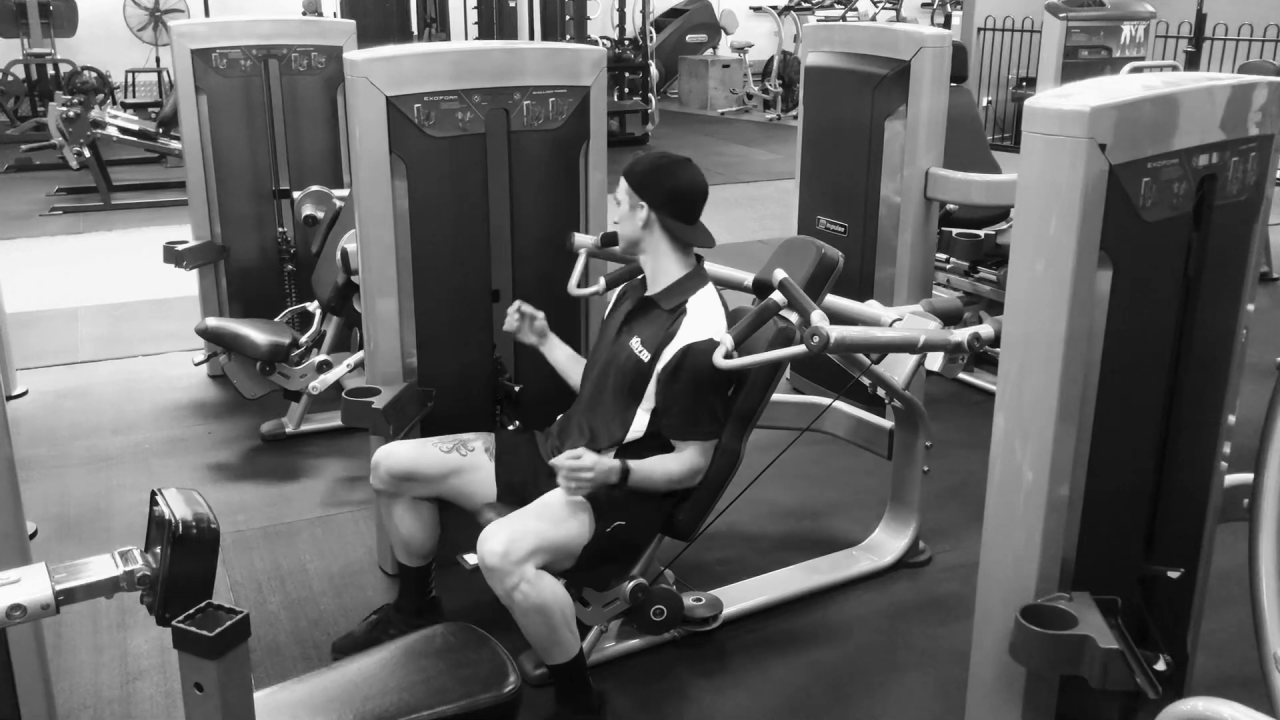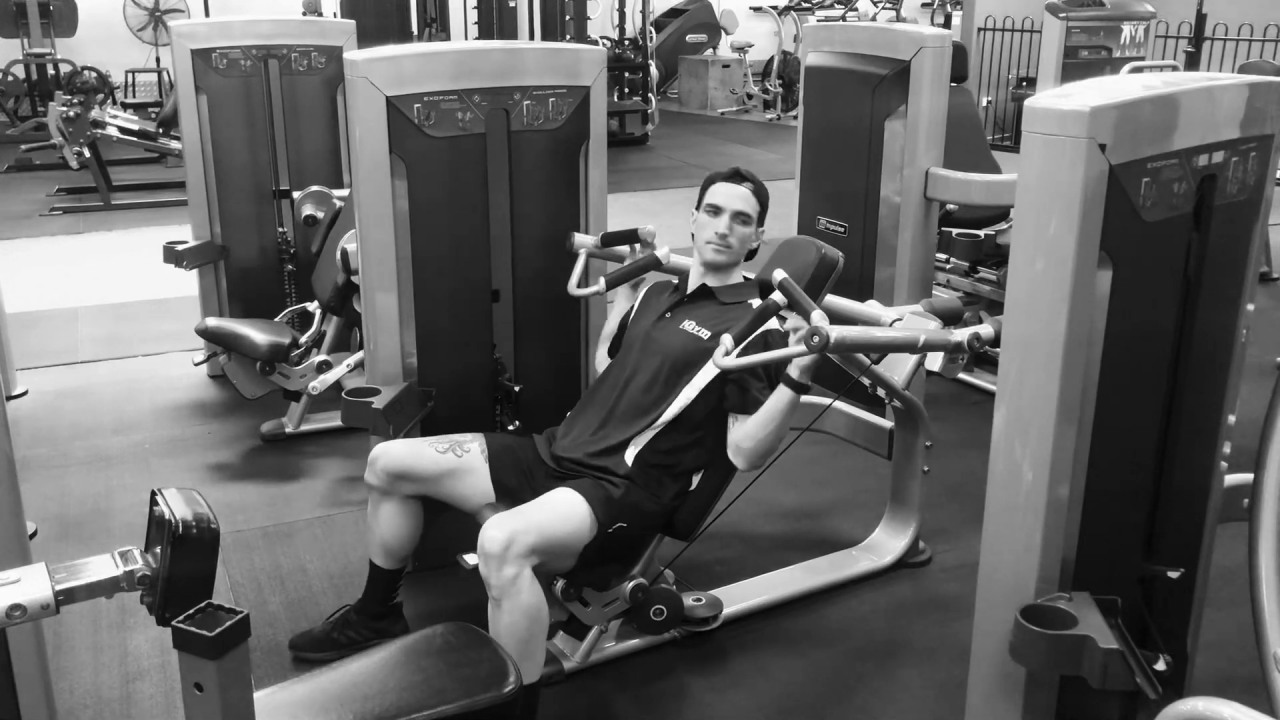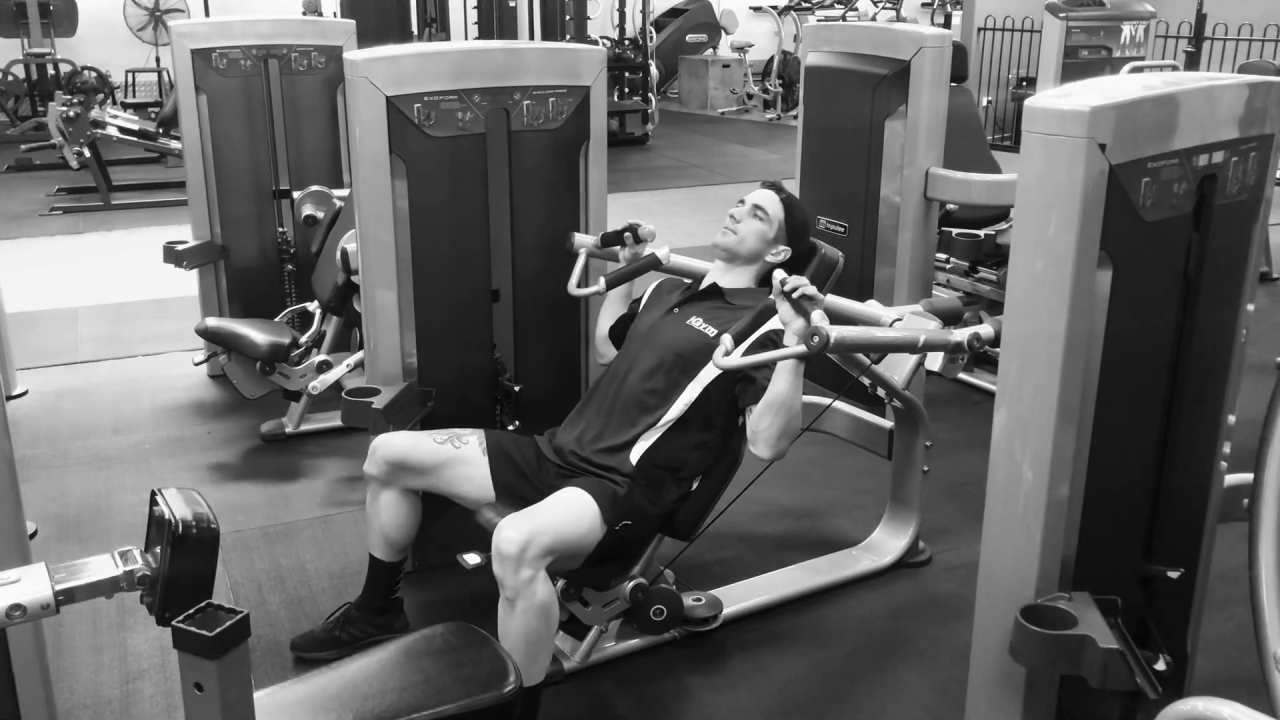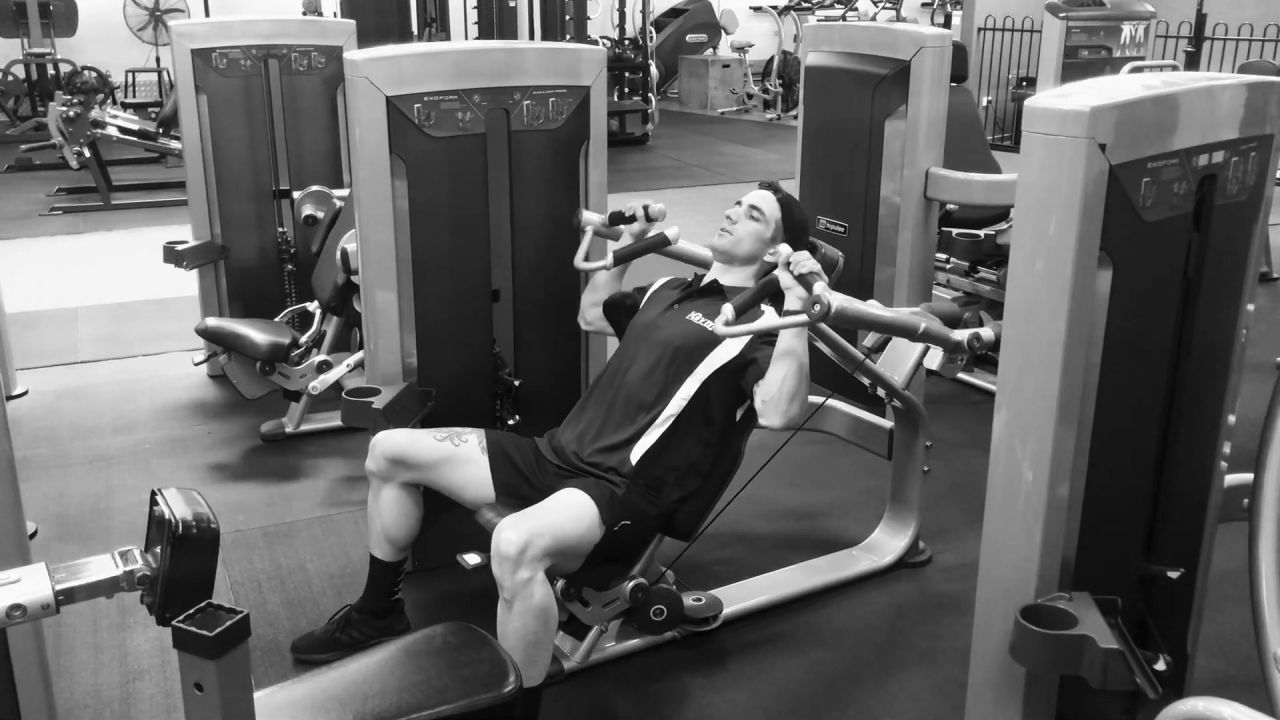
dt=1s
person 1, frame 1
left shoulder: (699, 335)
right shoulder: (636, 292)
left elbow: (691, 464)
left wrist: (613, 474)
right wrist: (543, 340)
left hip: (627, 489)
right hip: (559, 450)
left knee: (503, 551)
right knee: (391, 465)
right ankle: (415, 609)
person 1, frame 2
left shoulder: (754, 326)
right shoulder: (661, 292)
left elbow: (744, 452)
left wrist: (795, 378)
right wrist: (628, 285)
left hip: (627, 487)
right hip: (558, 452)
left knee: (503, 542)
right knee: (389, 463)
right ankle: (377, 615)
person 1, frame 3
left shoulder: (761, 325)
right shoulder: (670, 290)
left elbow: (768, 442)
left wrist: (795, 341)
right wrist: (626, 267)
left hip: (627, 486)
right hip: (559, 452)
left knee: (518, 544)
right knee: (389, 454)
right ankle: (377, 611)
person 1, frame 4
left shoulder: (760, 326)
right shoulder: (672, 290)
left elbow: (778, 415)
right elbow: (591, 314)
left wrist: (795, 309)
right wrist: (625, 244)
left hip: (624, 488)
right hip: (559, 453)
left knee: (517, 545)
right knee: (389, 452)
right ankle: (378, 614)
